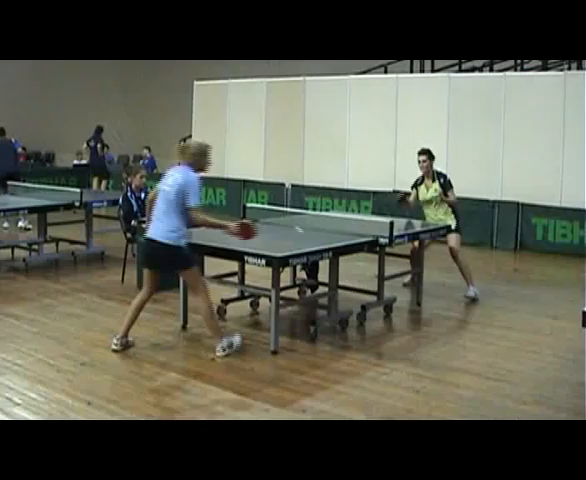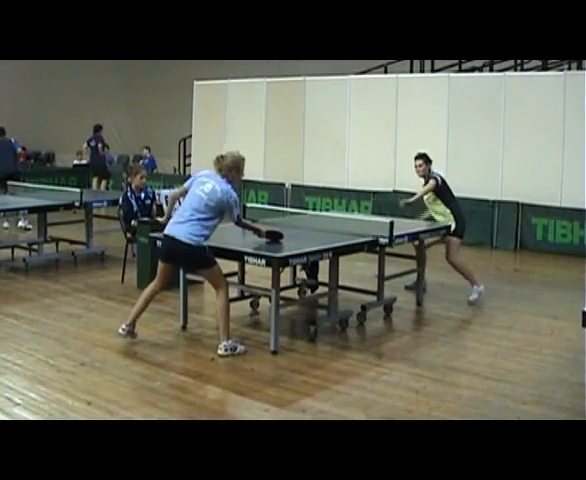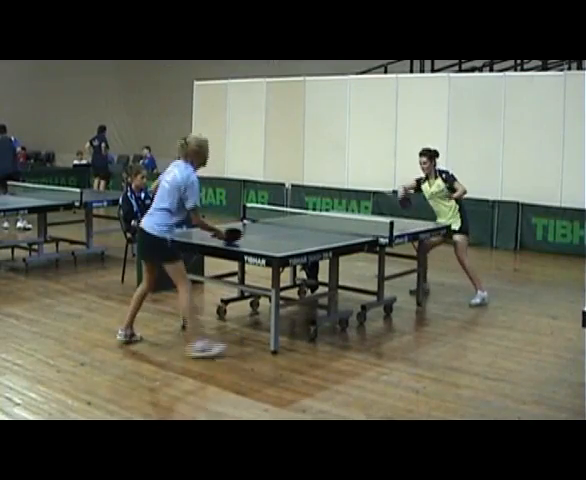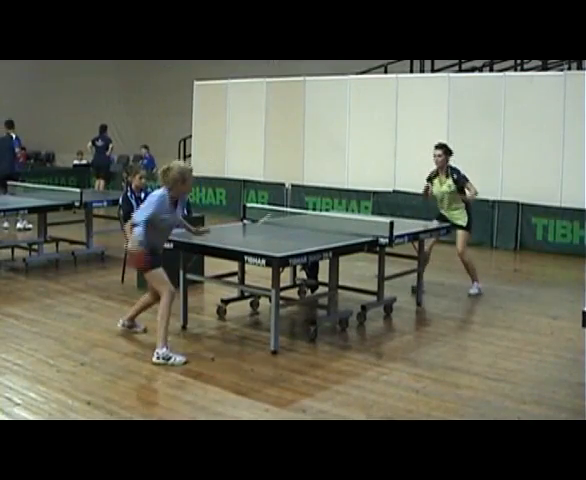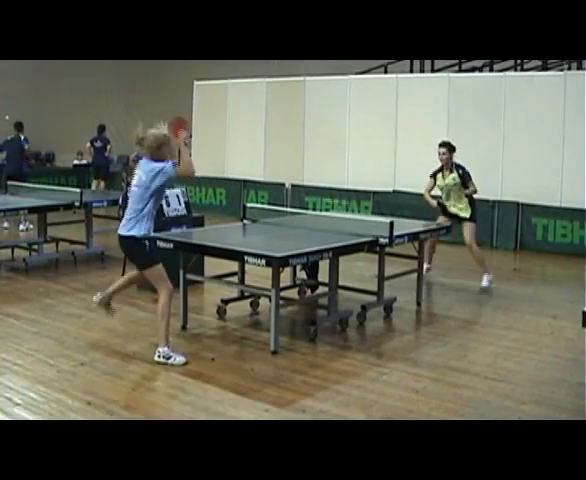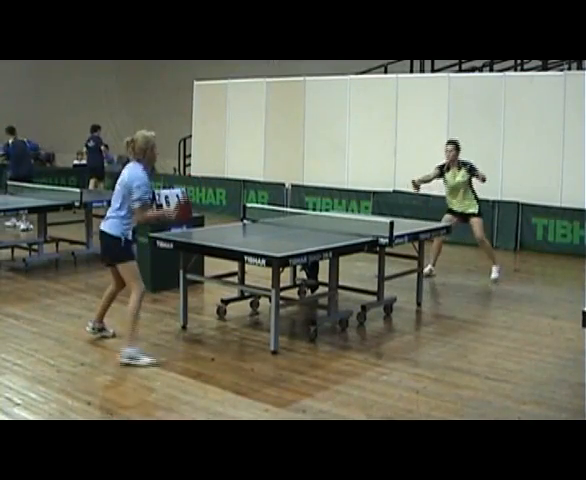
dt=0.4s
person 1, frame 1
left shoulder: (172, 171)
right shoulder: (191, 179)
left elbow: (152, 199)
right elbow: (197, 219)
left wrist: (150, 220)
right wrist: (226, 226)
left hip: (151, 240)
right hip: (171, 243)
left knee: (147, 291)
right knee: (201, 291)
left ankle: (120, 338)
right ankle: (223, 343)
person 1, frame 2
left shoulder: (202, 175)
right shoulder: (229, 194)
left elbow: (175, 195)
right elbow: (239, 222)
left wrist: (167, 217)
right wrist: (257, 229)
left hip: (170, 237)
right hip: (192, 245)
left knee: (158, 283)
right knee: (221, 287)
left ankle: (128, 325)
right ankle: (225, 343)
person 1, frame 3
left shoulder: (175, 166)
right shoulder: (191, 178)
left elbow: (153, 189)
right elbow: (195, 219)
right wrist: (216, 230)
left hip: (146, 229)
right hip: (160, 235)
left knee: (147, 283)
right knee: (184, 286)
left ankle: (126, 331)
right ankle: (198, 343)
person 1, frame 4
left shoulder: (180, 197)
right shoulder: (157, 199)
right elbow: (131, 224)
left wrist: (192, 229)
right wrist: (132, 243)
left hip: (154, 249)
right hip: (142, 250)
left knee: (156, 293)
right knee: (168, 292)
left ankle: (127, 321)
right ankle: (162, 350)
person 1, frame 5
left shoulder: (144, 165)
right shoulder: (155, 168)
right elbow: (187, 171)
right wrist: (181, 144)
left hip: (126, 233)
right hip: (138, 237)
left knee: (141, 272)
right knee: (165, 289)
left ankle: (105, 296)
right ankle: (163, 350)
person 1, frame 6
left shoulder: (132, 168)
right shoulder: (139, 176)
right elbow: (141, 216)
left wrist: (157, 213)
right wrist: (166, 214)
left hip: (111, 233)
right hip: (116, 235)
left knee: (119, 283)
right knee: (138, 289)
left ankle: (96, 324)
right ankle: (128, 350)
person 2, frame 1
left shoulder: (442, 178)
right shoulder: (418, 182)
left elbow: (453, 200)
right elbow: (412, 203)
left wrist: (443, 197)
right wrist: (406, 200)
left hip: (448, 221)
right hip: (431, 222)
left knee: (454, 251)
right knee: (414, 250)
left ankle: (472, 287)
person 2, frame 2
left shoulder: (434, 176)
right shoulder: (428, 182)
left elbow: (430, 187)
left wrist: (411, 200)
left hip: (454, 221)
right hip: (443, 223)
left knee: (452, 258)
left ankle: (477, 286)
person 2, frame 3
left shoulder: (444, 175)
right shoulder: (422, 181)
left elbow: (463, 190)
right elbow: (404, 187)
left wrist: (453, 197)
right wrist: (403, 191)
left hip: (457, 220)
right hip: (442, 222)
left knee: (461, 257)
right knee: (422, 248)
left ankle: (481, 293)
right ankle: (423, 284)
person 2, frame 4
left shoulder: (456, 174)
right shoulder: (432, 176)
left elbow: (473, 190)
right elbow: (428, 195)
left wrist: (469, 197)
right wrist: (426, 192)
left hip: (461, 216)
right hip: (444, 215)
left knee: (461, 251)
right knee: (427, 245)
left ankle: (476, 284)
person 2, frame 5
left shoulder: (460, 170)
right shoulder: (436, 173)
left elbow: (474, 190)
right elbow: (426, 193)
left wrist: (462, 192)
right wrist: (432, 202)
left hip: (466, 209)
right hip: (450, 210)
left knee: (470, 243)
right knee: (432, 237)
left ankle: (486, 274)
right ankle: (427, 264)
person 2, frame 6
left shoulder: (467, 166)
right shoulder: (443, 168)
left elbow: (483, 179)
right elbow: (429, 177)
left wrist: (480, 177)
right wrist: (418, 182)
left hip: (471, 206)
right hip: (453, 207)
left knee: (480, 237)
right knee: (440, 235)
left ankle: (495, 266)
right ankle: (431, 267)
